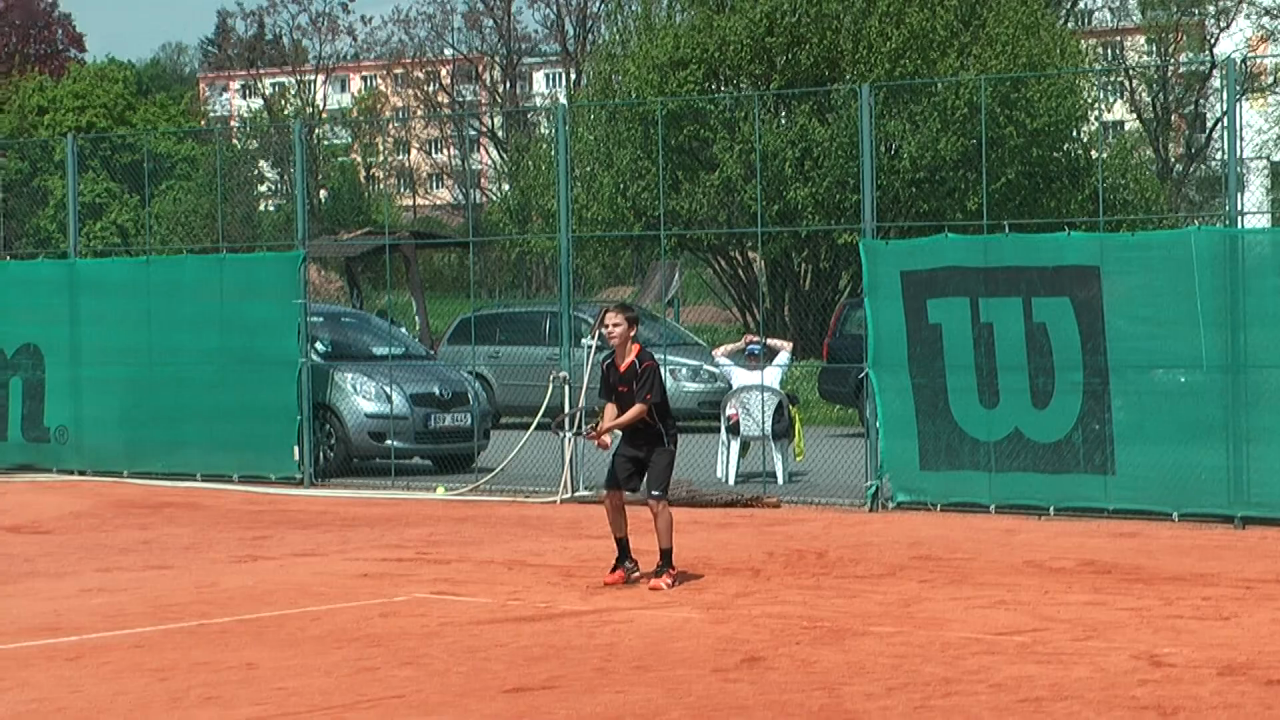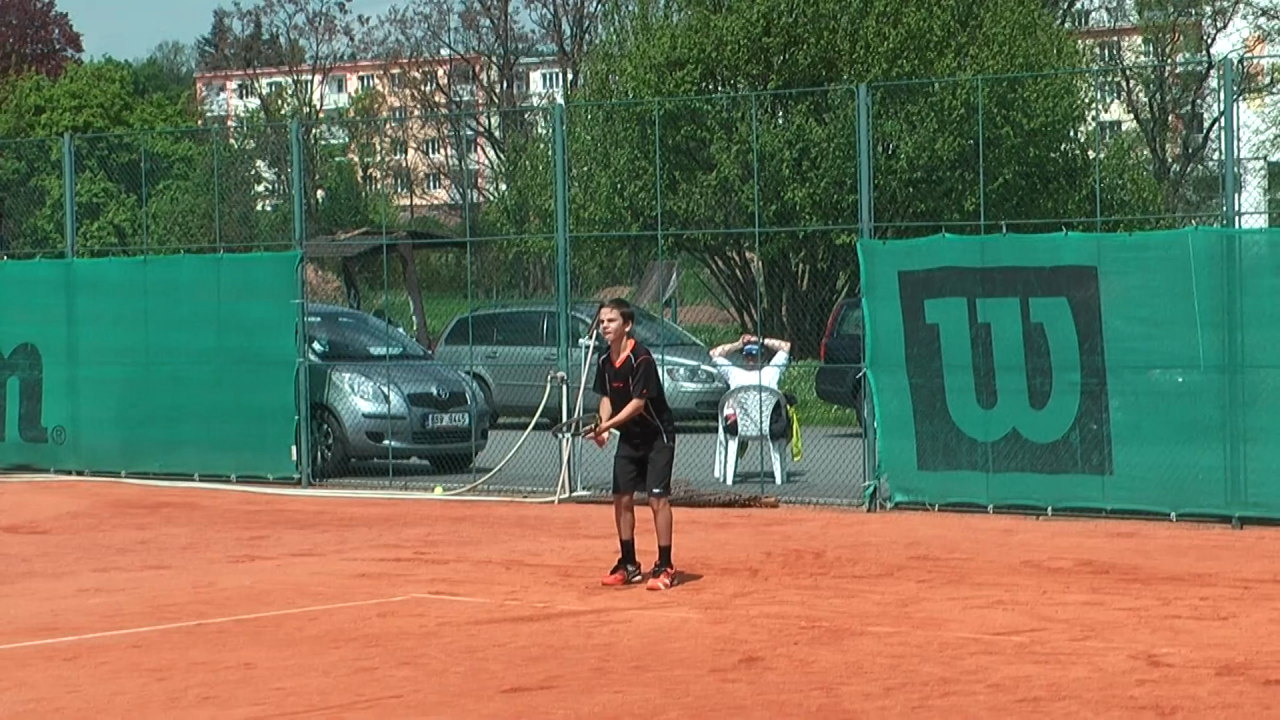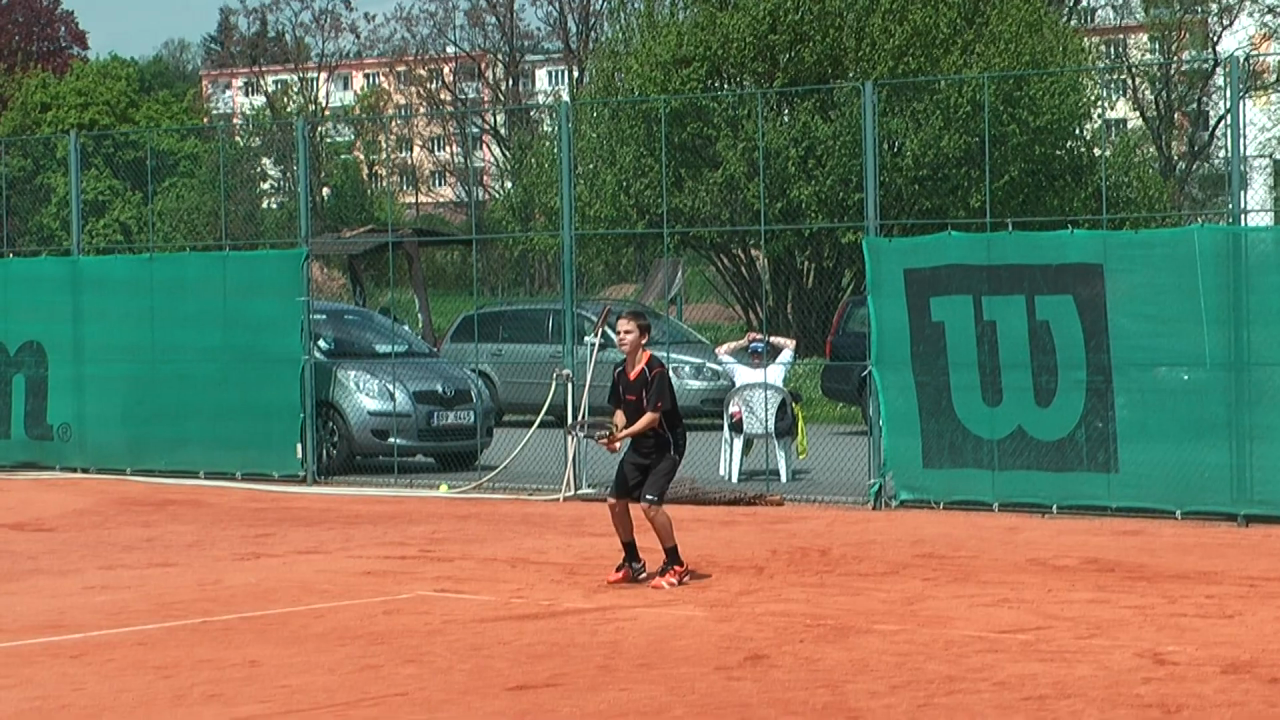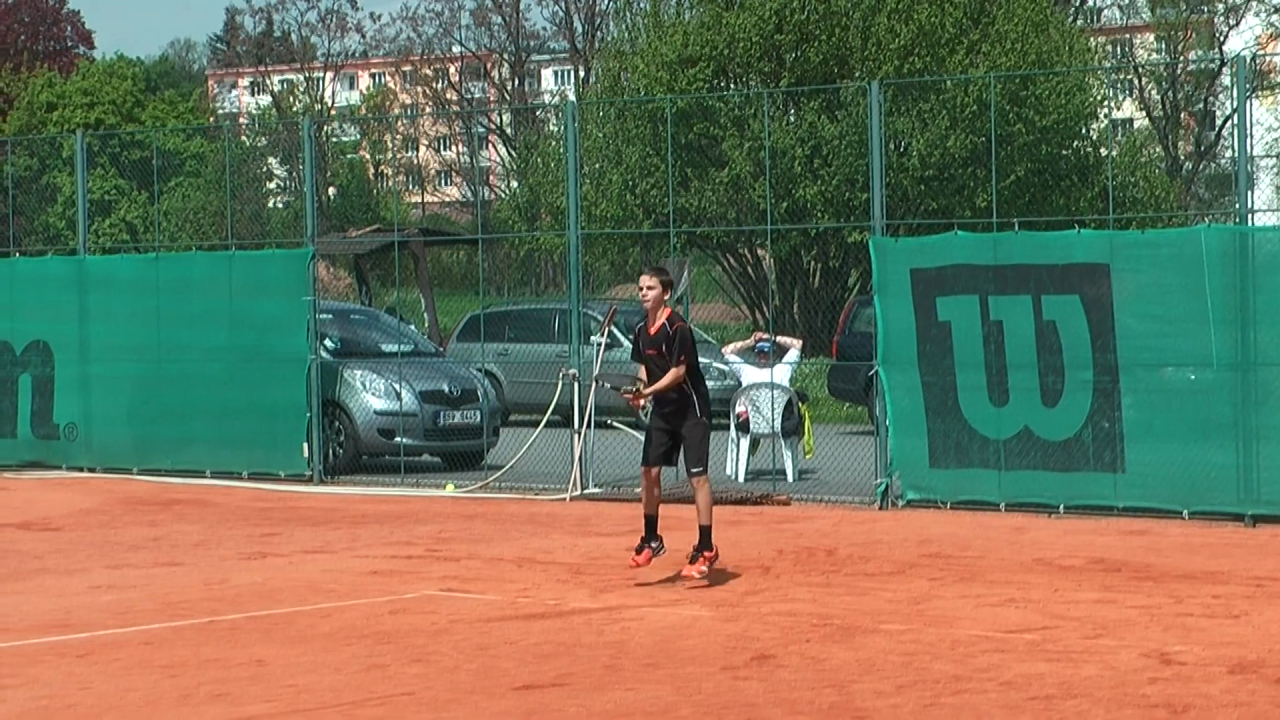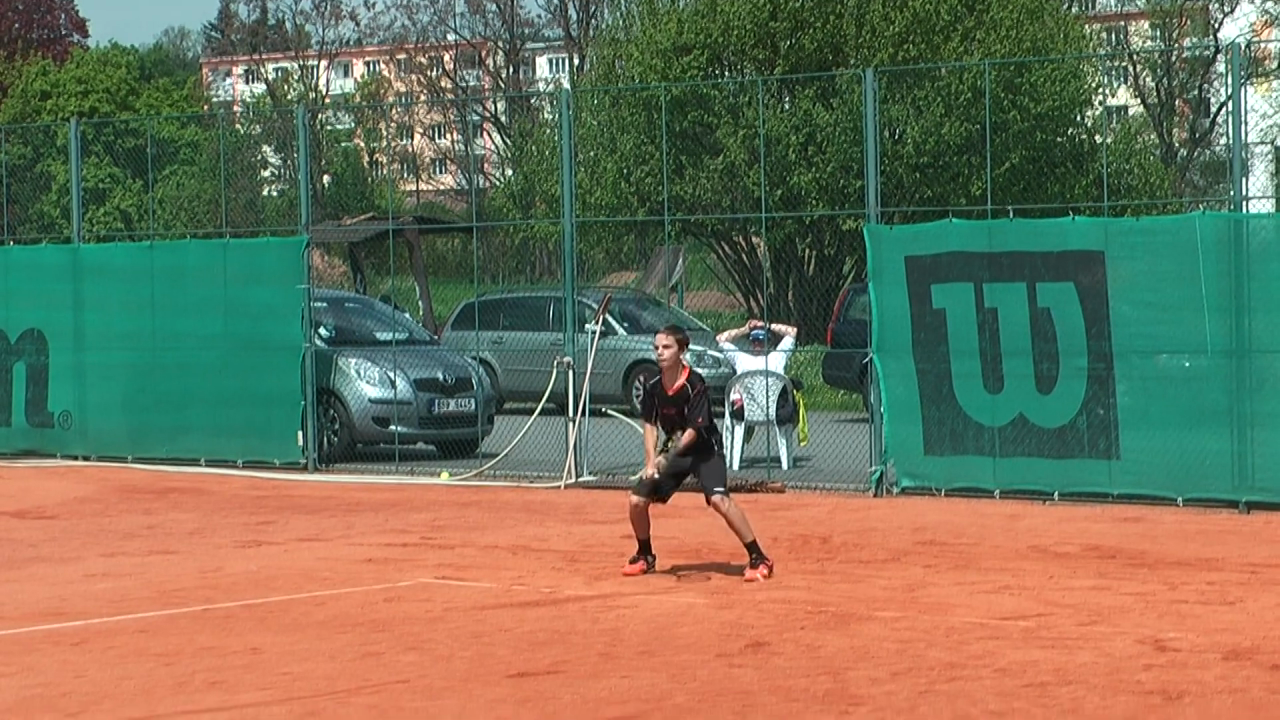
dt=0.3s
person 1, frame 1
left shoulder: (646, 363)
right shoulder: (608, 364)
left elbow: (641, 407)
right elbow: (611, 402)
left wrist: (607, 427)
right wrist: (605, 433)
left hip: (659, 438)
right hip: (631, 438)
left knee: (656, 500)
right knee: (612, 495)
left ankle: (667, 567)
right ankle: (626, 561)
person 1, frame 2
left shoulder: (642, 358)
right shoulder: (604, 360)
left elbow: (638, 402)
right elbow: (607, 397)
left wrist: (607, 425)
right wrist: (602, 428)
left hip: (656, 435)
right hip: (629, 437)
left knee: (657, 498)
right knee: (622, 499)
left ankle: (665, 567)
right ankle: (629, 565)
person 1, frame 3
left shoulder: (656, 370)
right shoulder: (620, 371)
left elbow: (654, 415)
right elbow: (620, 410)
left wrist: (622, 435)
right wrist: (615, 438)
left hip: (667, 445)
right hip: (638, 447)
left knee: (651, 503)
right knee: (616, 502)
left ankle: (676, 565)
right ankle: (633, 562)
person 1, frame 4
left shoulder: (678, 327)
right shoulder: (641, 329)
left elbow: (678, 371)
left wrist: (647, 391)
right wrist: (640, 394)
left hip: (690, 409)
right hip: (662, 409)
left knee: (697, 476)
right knee: (650, 472)
left ankle: (705, 549)
right ankle: (651, 539)
person 1, frame 5
left shoulder: (697, 385)
right shoulder: (651, 386)
left elbow: (693, 432)
right elbow: (649, 426)
left wrist: (668, 458)
right wrist: (651, 461)
left hip: (698, 450)
right hip: (668, 448)
left knee: (720, 500)
right knee: (637, 501)
left ankle: (758, 559)
right ankle: (645, 555)
